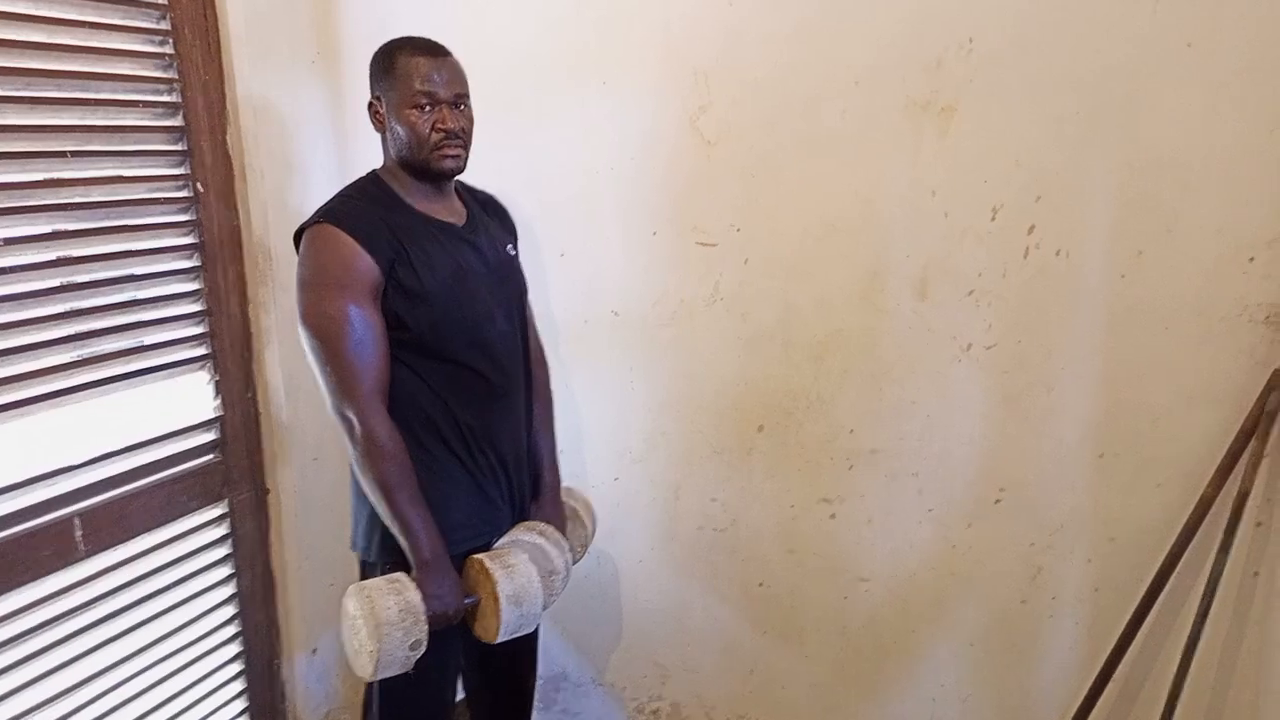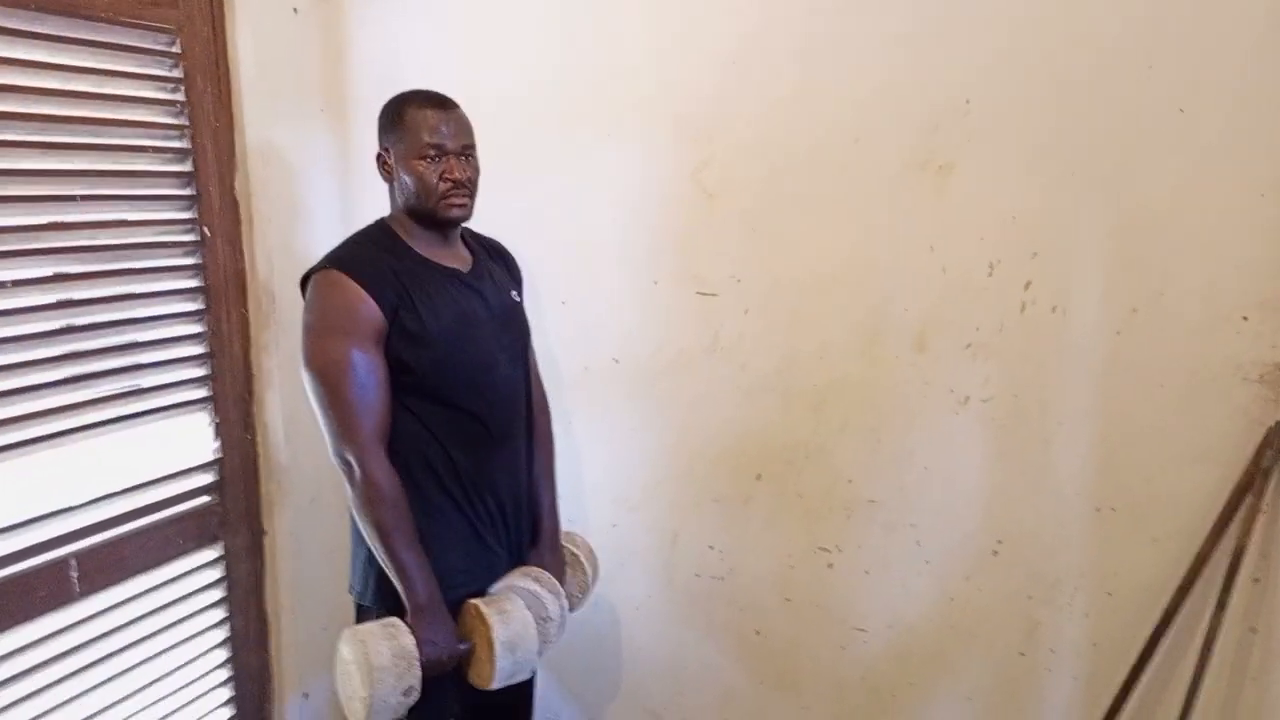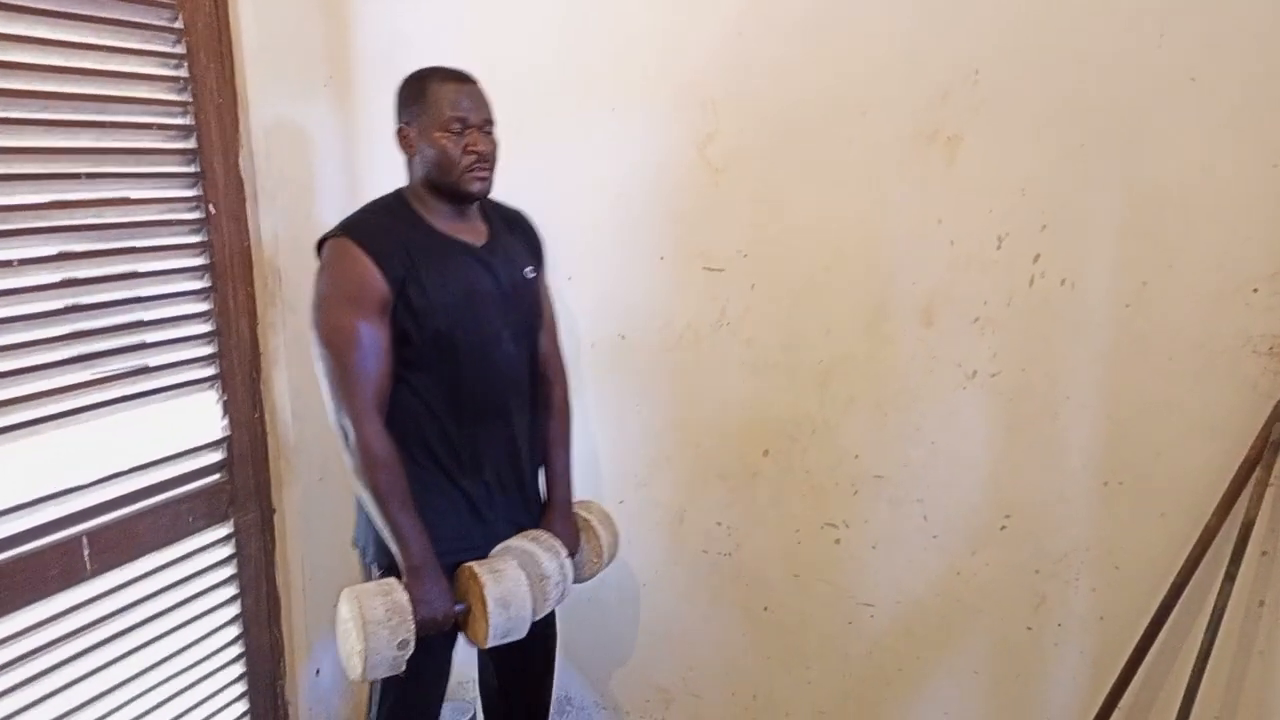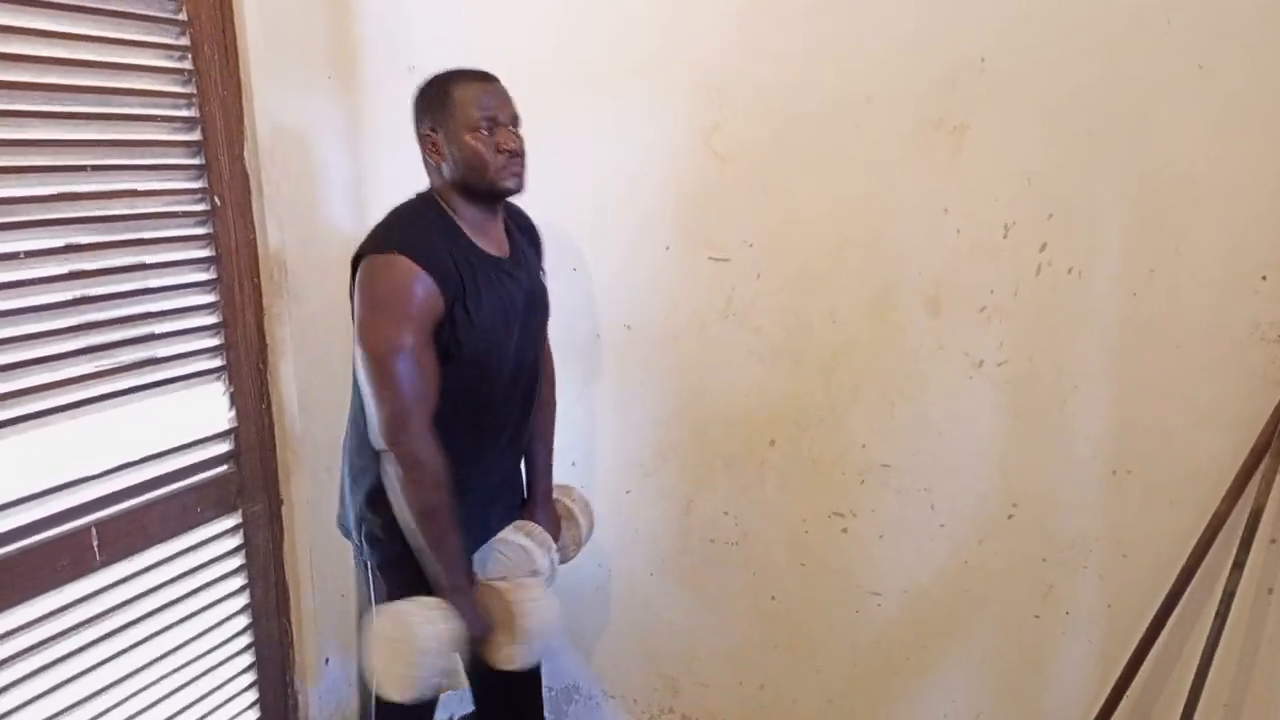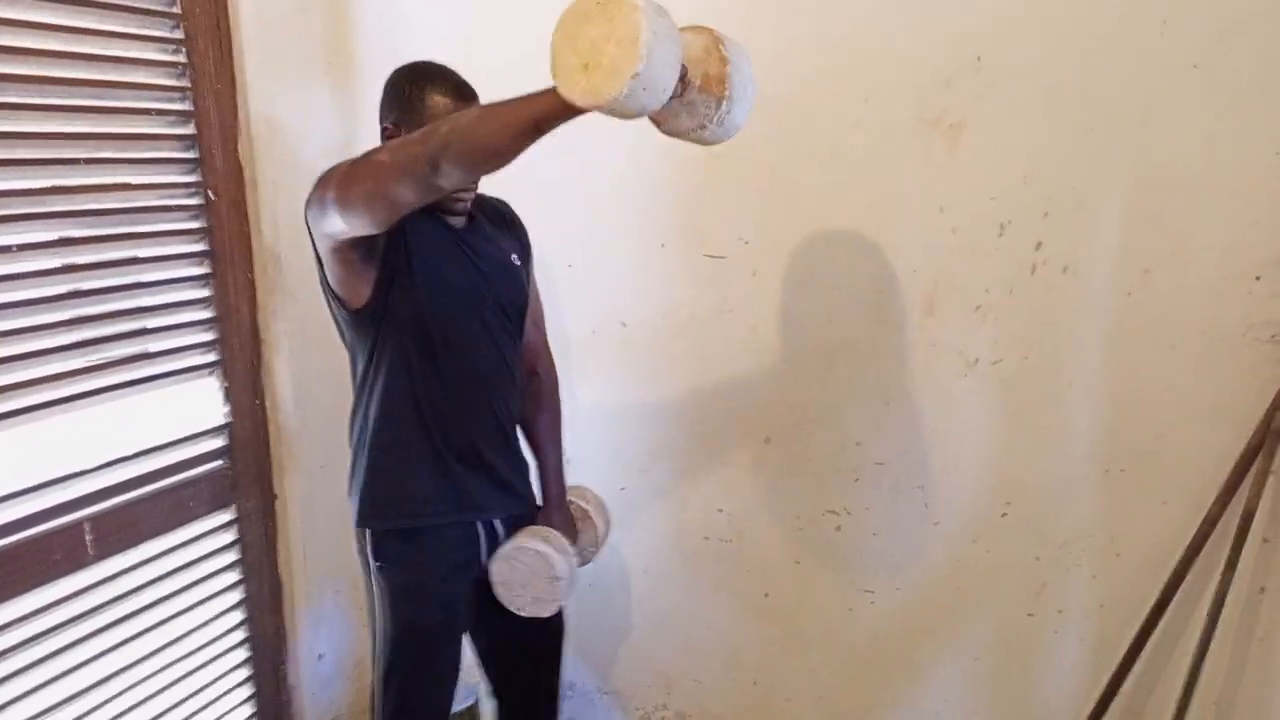
dt=0.7s
person 1, frame 1
left shoulder: (492, 215)
right shoulder: (344, 239)
right elbow: (362, 416)
left wrist: (549, 489)
right wrist: (427, 557)
left hip: (512, 515)
right hip: (417, 533)
person 1, frame 2
left shoulder: (498, 263)
right shoulder: (349, 285)
right elbow: (363, 459)
left wrist: (548, 537)
right wrist: (421, 603)
left hip: (509, 562)
right hip: (418, 578)
person 1, frame 3
left shoulder: (518, 234)
right shoulder: (362, 254)
right elbow: (361, 424)
left wrist: (559, 504)
right wrist: (418, 563)
left hip: (516, 518)
right hip: (419, 529)
person 1, frame 4
left shoulder: (521, 233)
right shoulder: (403, 263)
right elbow: (405, 440)
left wrist: (541, 496)
right wrist: (453, 589)
left hip: (495, 508)
right hip: (406, 520)
person 1, frame 5
left shoulder: (503, 225)
right shoulder: (346, 208)
left elbow: (535, 365)
right elbow: (440, 161)
left wrist: (555, 497)
right wrist: (579, 95)
left hip: (505, 501)
right hip: (413, 513)
